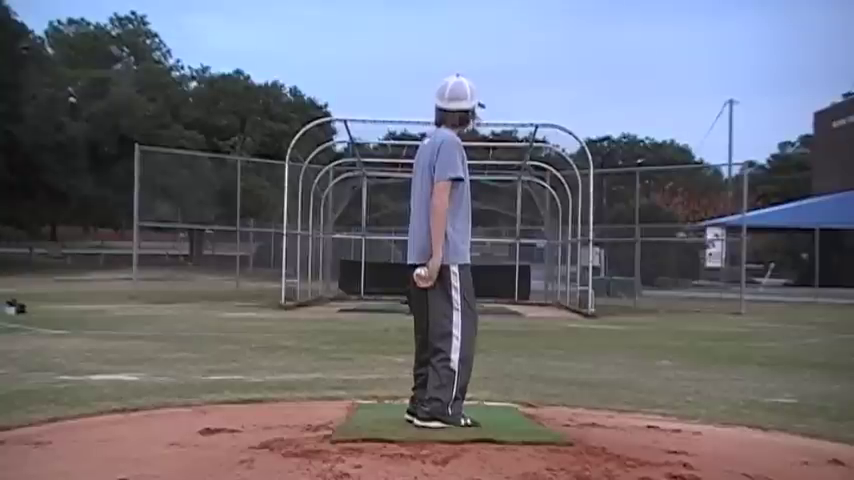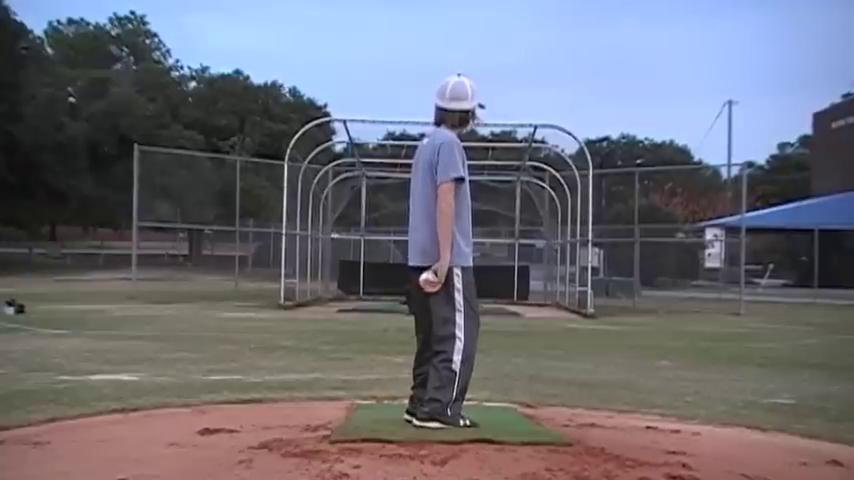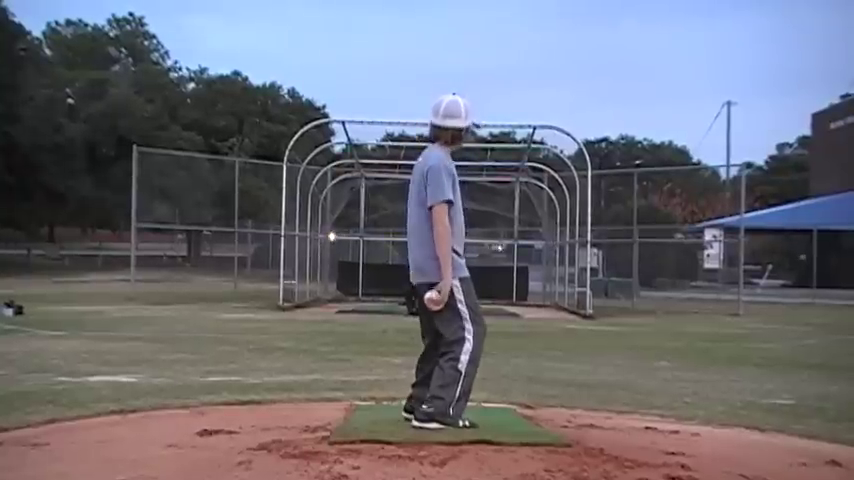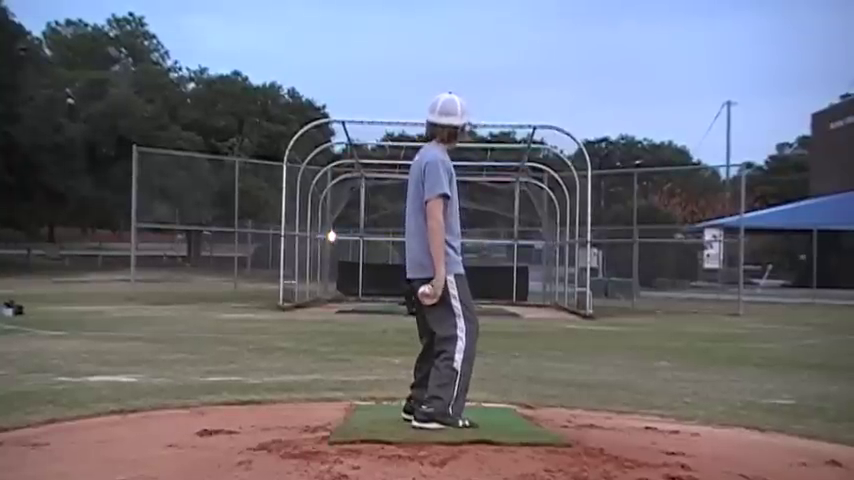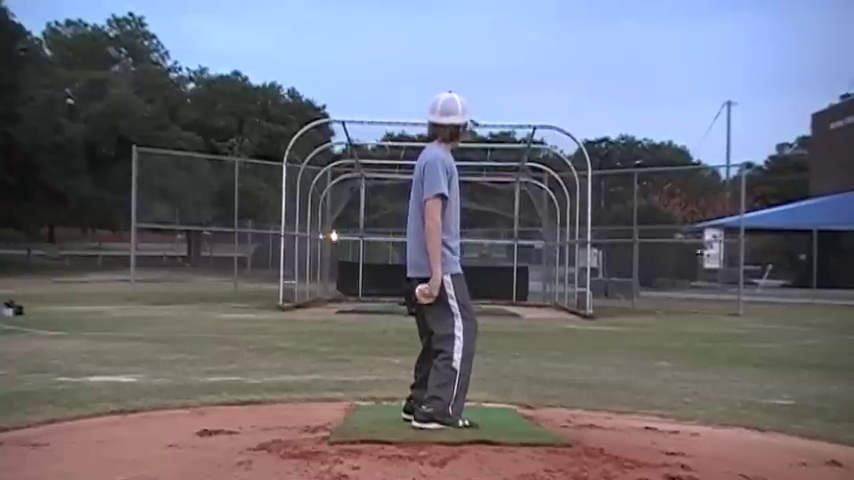
dt=0.5s
person 1, frame 1
left shoulder: (428, 143)
right shoulder: (449, 142)
right elbow: (440, 200)
right wrist: (438, 253)
left hip: (421, 255)
right hip: (447, 255)
left knee: (431, 332)
right knee: (456, 329)
left ankle: (422, 403)
right ankle: (439, 408)
person 1, frame 2
left shoulder: (426, 143)
right shoulder: (448, 143)
right elbow: (445, 201)
right wrist: (445, 256)
left hip: (421, 256)
right hip: (447, 257)
left knee: (432, 333)
right knee: (458, 331)
left ankle: (421, 403)
right ankle: (438, 409)
person 1, frame 3
left shoulder: (426, 160)
right shoulder: (439, 163)
right elbow: (440, 222)
right wrist: (447, 276)
left hip: (424, 270)
right hip: (443, 269)
left knee: (440, 338)
right knee: (468, 335)
left ankle: (420, 402)
right ankle: (438, 409)
person 1, frame 4
left shoulder: (423, 157)
right shoulder: (437, 160)
right elbow: (435, 219)
right wrist: (441, 271)
left hip: (421, 267)
right hip: (439, 267)
left knee: (437, 336)
right knee: (460, 333)
left ankle: (419, 403)
right ankle: (437, 410)
person 1, frame 5
left shoulder: (432, 157)
right shoulder: (438, 159)
right elbow: (432, 218)
right wrist: (438, 272)
left hip: (425, 267)
right hip: (438, 266)
left knee: (438, 335)
right knee: (460, 332)
left ankle: (419, 403)
right ankle: (437, 410)
